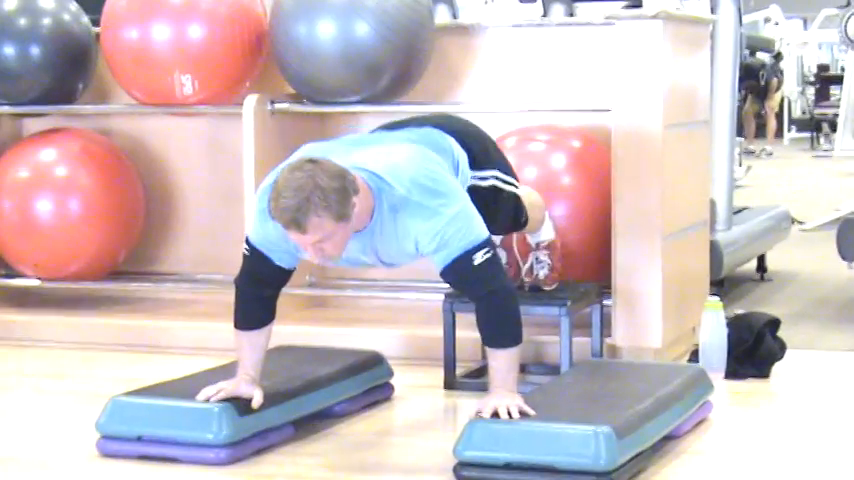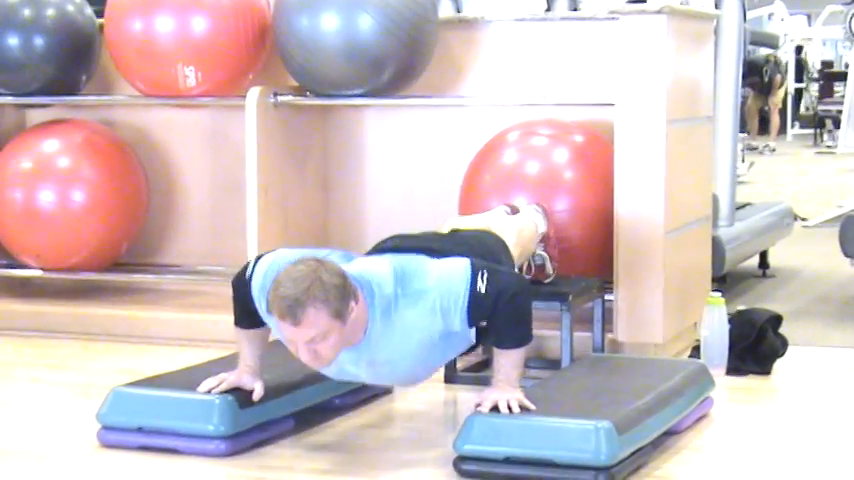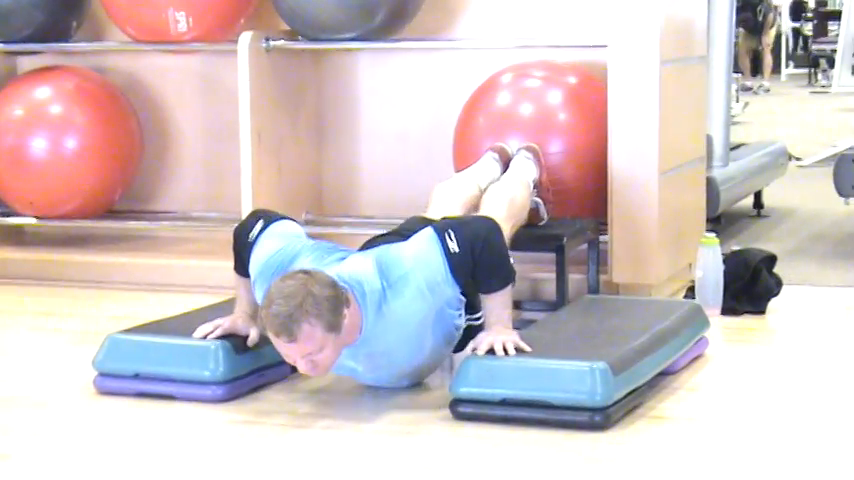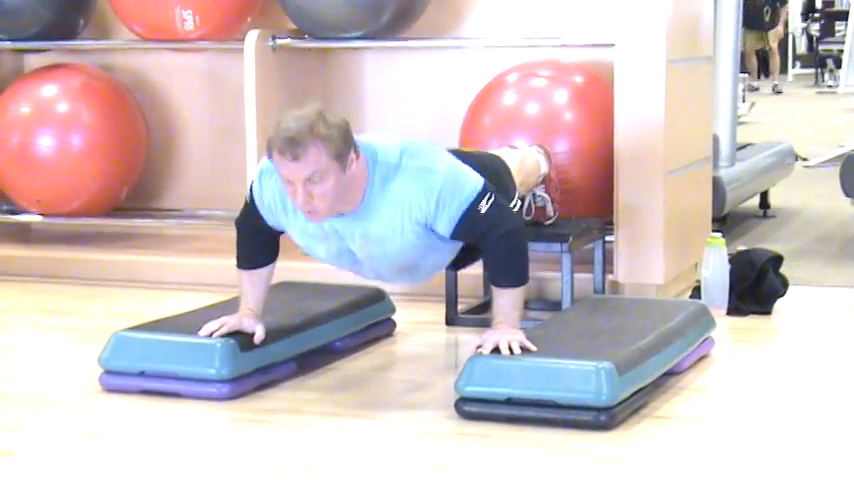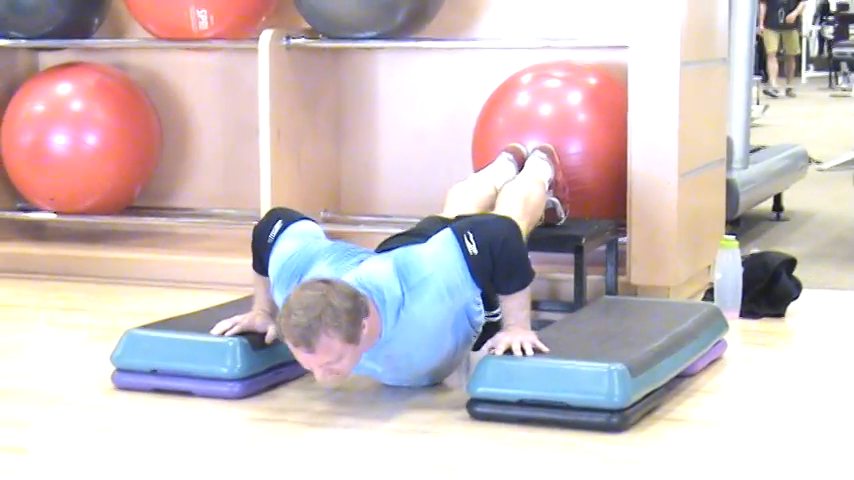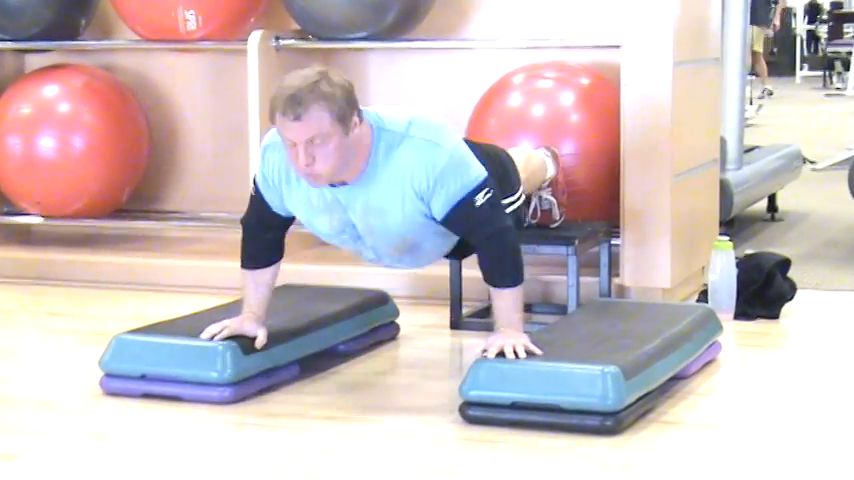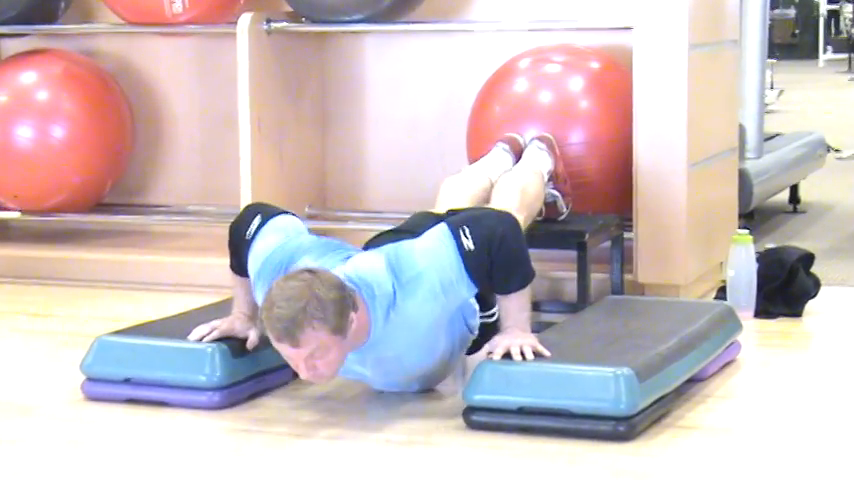
dt=0.7s
person 1, frame 1
left shoulder: (421, 198)
right shoulder: (276, 198)
left elbow: (491, 288)
right elbow: (256, 283)
left wrist: (504, 389)
right wrist: (246, 377)
left hip: (460, 153)
left knee: (514, 217)
left ankle: (543, 239)
right ankle: (494, 243)
person 1, frame 2
left shoulder: (415, 300)
right shoulder: (274, 281)
left elbow: (511, 291)
left wrist: (505, 383)
right wrist: (248, 368)
left hip: (478, 279)
right hip: (391, 256)
left knee: (502, 249)
left ankle: (532, 220)
right ankle: (499, 215)
person 1, frame 3
left shoulder: (402, 293)
right shoulder: (277, 273)
left elbow: (482, 237)
right elbow: (254, 226)
left wrist: (499, 325)
right wrist: (245, 314)
right hip: (385, 249)
left knee: (498, 216)
right knee: (439, 213)
left ankle: (525, 167)
right ankle: (490, 163)
person 1, frame 4
left shoulder: (422, 180)
right shoulder: (276, 178)
left elbow: (506, 235)
right elbow: (253, 228)
left wrist: (506, 326)
right wrist: (249, 311)
left hip: (476, 205)
left knee: (500, 171)
left ankle: (536, 164)
right ankle: (505, 150)
person 1, frame 5
left shoulder: (423, 295)
right shoulder: (296, 277)
left elbow: (502, 237)
right elbow: (274, 224)
left wrist: (518, 326)
right wrist: (262, 312)
right hip: (403, 248)
left knee: (512, 212)
right knee: (456, 209)
left ankle: (540, 166)
right ankle: (505, 163)
person 1, frame 6
left shoulder: (424, 152)
right shoulder: (277, 154)
left elbow: (496, 234)
right elbow: (261, 226)
left wrist: (509, 330)
right wrist: (252, 315)
left hip: (479, 194)
left knee: (514, 171)
left ankle: (543, 164)
right ankle: (527, 158)
person 1, frame 7
left shoulder: (414, 293)
right shoulder: (277, 272)
left elbow: (499, 232)
right elbow: (252, 221)
left wrist: (517, 328)
right wrist: (243, 316)
right hip: (391, 246)
left knee: (507, 208)
right knee: (447, 207)
left ankle: (538, 158)
right ankle: (501, 154)
